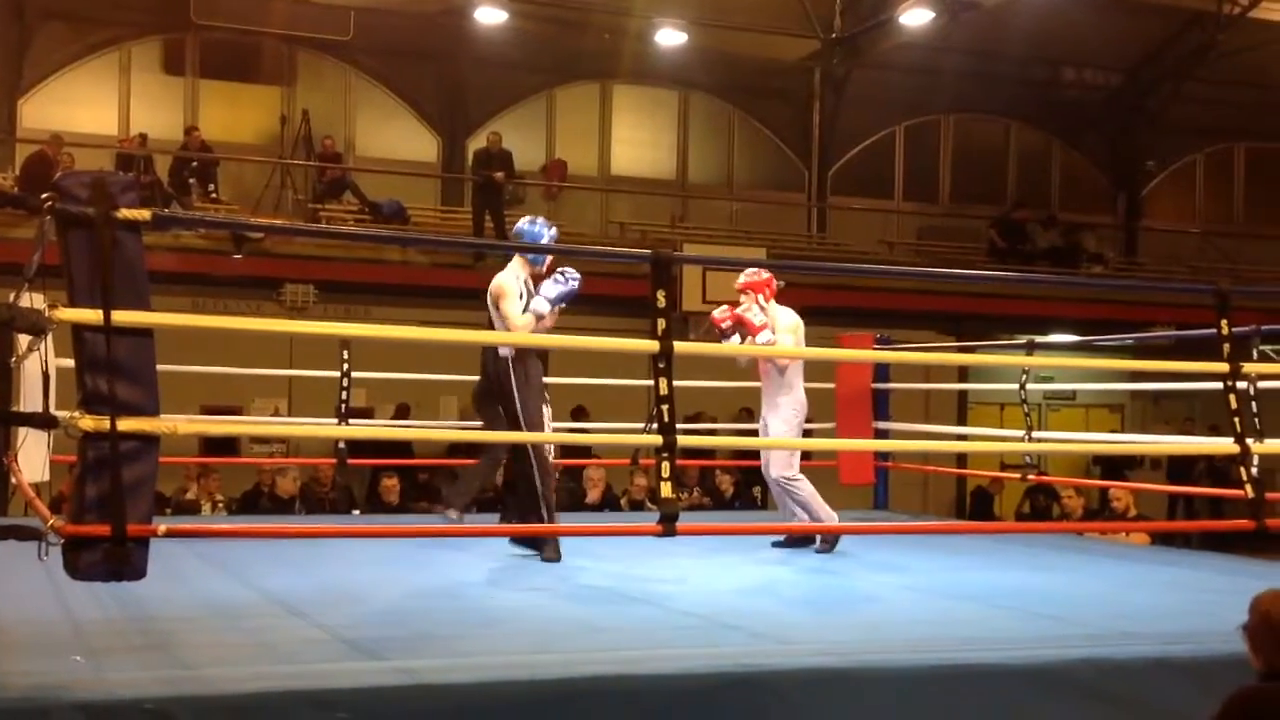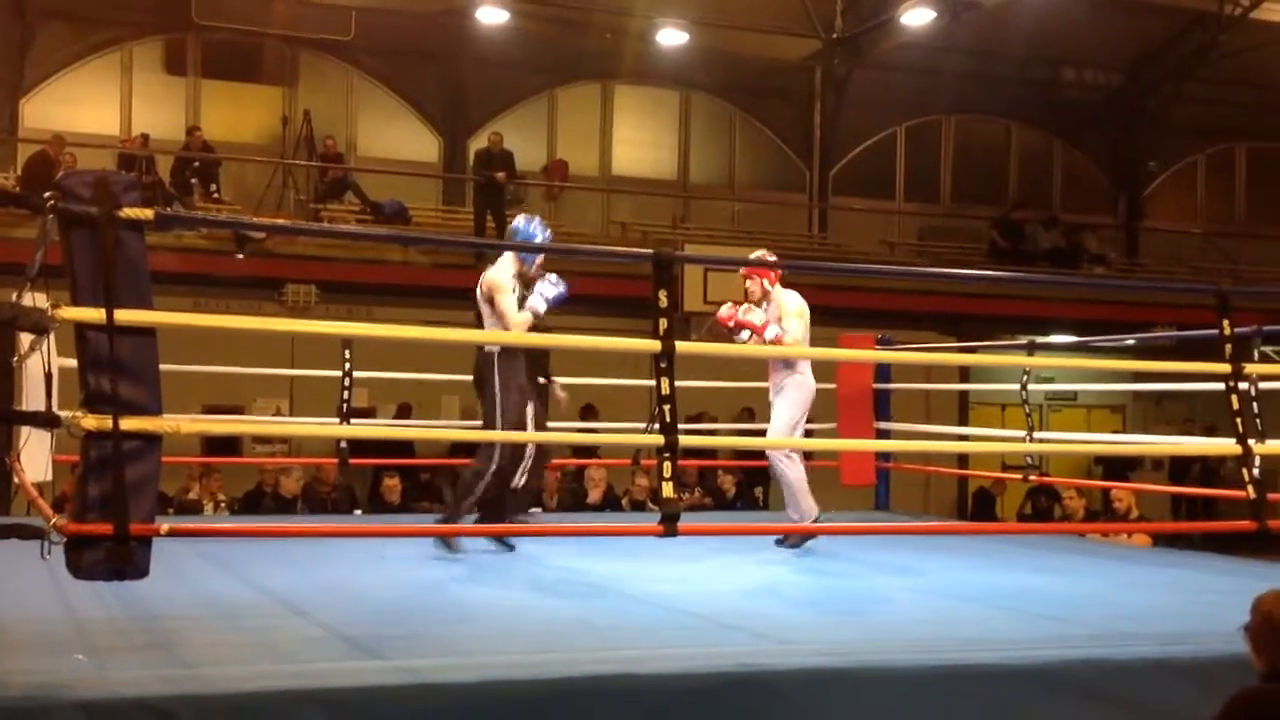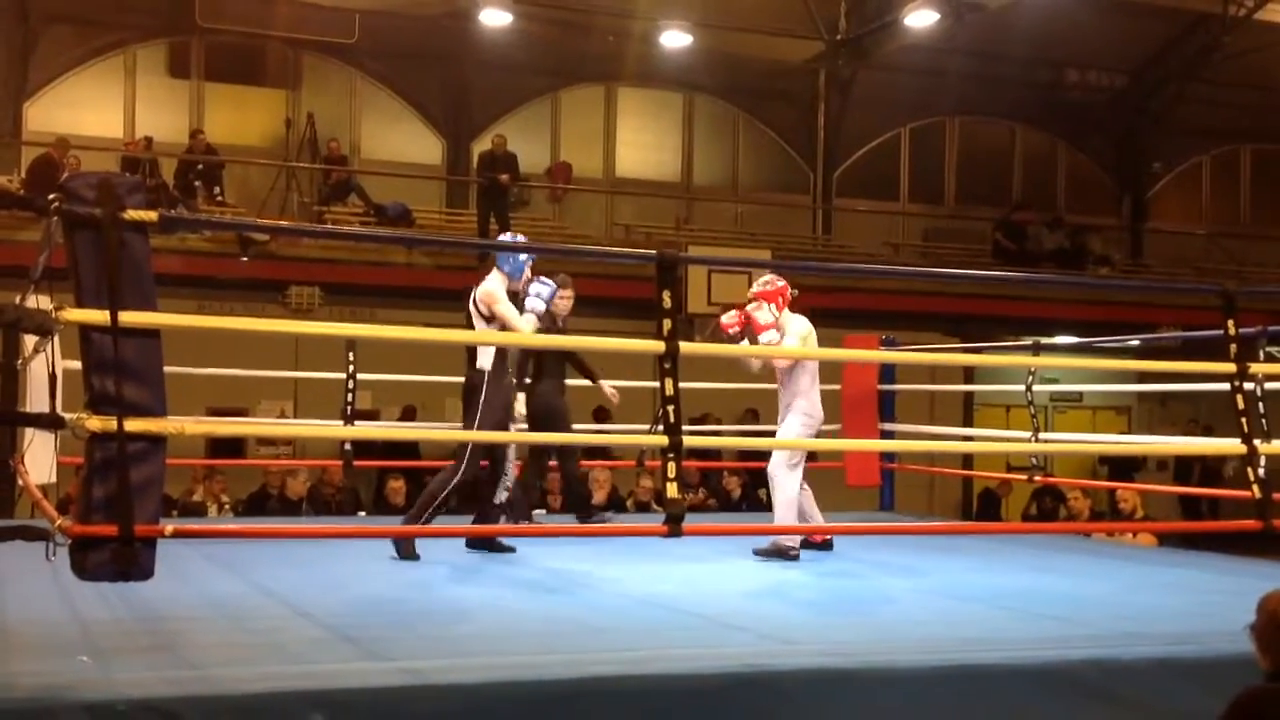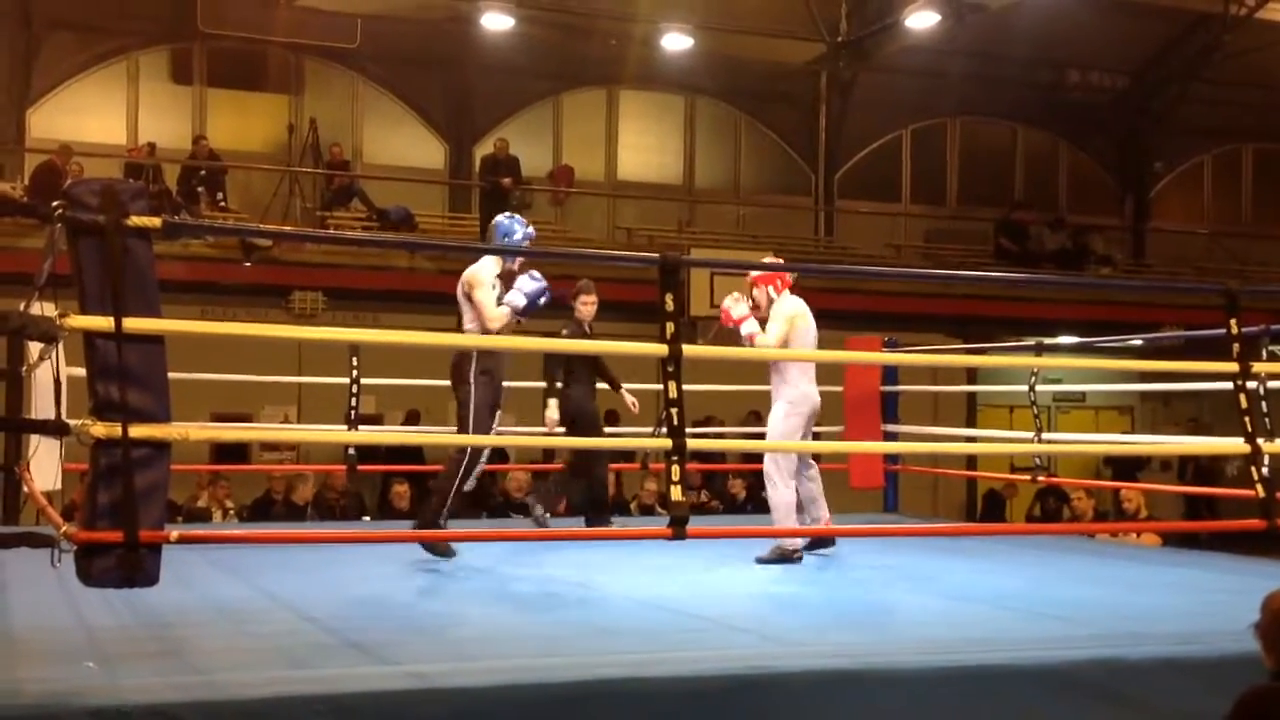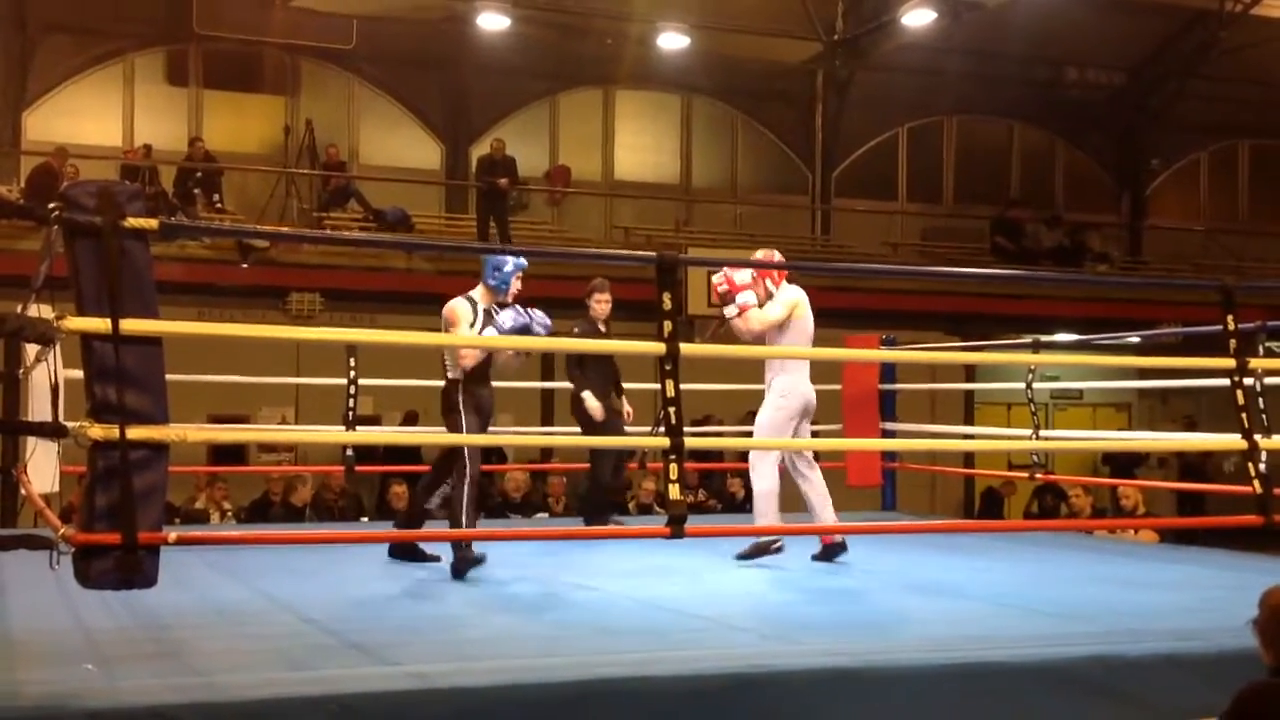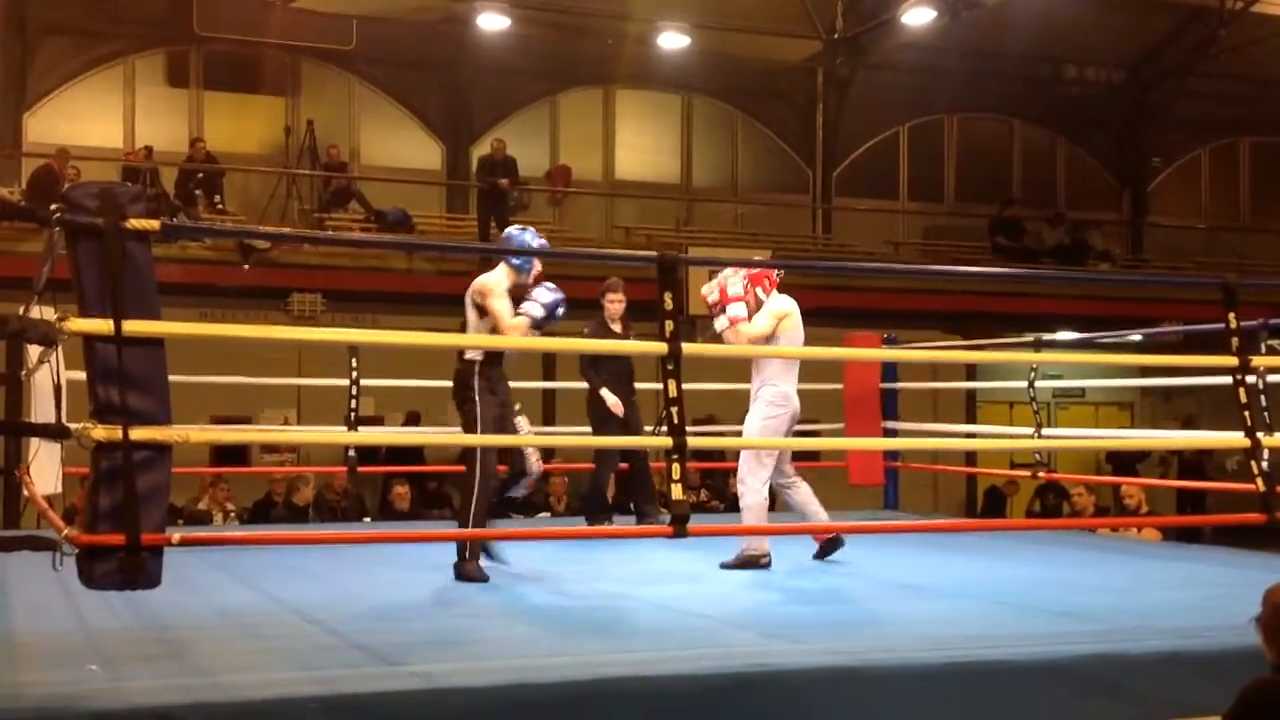
dt=0.2s
person 1, frame 1
left shoulder: (525, 282)
right shoulder: (505, 281)
left elbow: (539, 328)
right elbow: (519, 331)
left wrist: (558, 299)
right wrist: (546, 299)
left hip: (529, 370)
right hip: (510, 372)
right knee: (536, 456)
left ankle: (523, 528)
right ankle: (545, 535)
person 1, frame 2
left shoulder: (510, 278)
right shoulder: (497, 278)
right elbow: (514, 327)
left wrist: (543, 301)
right wrist: (541, 299)
left hip: (512, 366)
right hip: (498, 368)
left knee: (522, 448)
right knee: (496, 452)
left ankle: (493, 519)
right ankle: (450, 519)
person 1, frame 3
left shoulder: (497, 293)
right shoulder: (491, 290)
left elbow: (514, 334)
right elbow: (523, 332)
left wrist: (533, 306)
right wrist: (537, 301)
left hip: (497, 385)
right hip: (485, 386)
left knee: (500, 464)
right knee: (465, 464)
left ankle: (482, 533)
right ankle: (409, 527)
person 1, frame 4
left shoulder: (495, 278)
right shoulder: (478, 274)
right elbow: (492, 323)
left wrist: (524, 304)
right wrist: (520, 295)
left hip: (489, 368)
right hip: (474, 367)
left knee: (477, 451)
right knee: (470, 448)
left ankle: (432, 524)
right ankle: (430, 523)
person 1, frame 5
left shoulder: (494, 311)
right shoulder: (459, 307)
left elbow: (499, 358)
right elbow: (465, 357)
left wrist: (523, 333)
right wrist: (500, 329)
left hip: (482, 396)
right hip: (461, 396)
left knee: (445, 471)
right knee: (467, 470)
left ankle: (403, 541)
right ankle: (463, 553)
person 1, frame 6
left shoulder: (505, 289)
right shoulder: (489, 283)
right elbow: (510, 332)
left wrist: (539, 317)
right wrist: (536, 306)
left hip: (495, 381)
right hip: (476, 380)
right knee: (481, 466)
left ankle: (475, 534)
right ankle: (467, 558)
person 2, frame 1
left shoulder: (785, 319)
right shoulder: (762, 319)
left elbow: (783, 359)
left wrist: (758, 330)
right wrist: (729, 332)
left hip: (787, 404)
right hip: (770, 404)
left knee: (783, 472)
right knee: (771, 472)
left ankle: (828, 523)
person 2, frame 2
left shoulder: (791, 302)
right shoulder: (766, 306)
left elbow: (794, 346)
right elbow: (753, 347)
left wrist: (762, 325)
right wrist: (737, 328)
left hip: (796, 385)
right hip: (780, 387)
left knee: (779, 449)
right knee: (784, 454)
left ankle: (806, 519)
right ankle: (801, 521)
person 2, frame 3
left shoulder: (797, 325)
right shoulder: (778, 327)
left elbow: (783, 361)
right elbow: (755, 364)
left wrist: (766, 329)
right wrist: (737, 336)
left hip: (804, 409)
right hip: (791, 410)
left knee: (780, 468)
right knee: (793, 475)
left ankle: (786, 542)
right ankle: (819, 535)
person 2, frame 4
left shoulder: (787, 307)
right shoulder: (794, 309)
left elbow: (766, 349)
right elbow: (769, 347)
left wrist: (745, 320)
right wrist: (742, 323)
left hip: (792, 397)
right hip: (803, 396)
left knee: (777, 468)
right knee: (802, 465)
left ankle: (789, 545)
right ankle: (821, 529)
person 2, frame 5
left shoulder: (789, 295)
right shoulder: (787, 301)
left elbow: (755, 325)
right elbow: (747, 331)
left wrist: (742, 290)
right wrist: (728, 299)
left hip: (786, 389)
right hip: (799, 391)
left knee: (762, 458)
right knee: (803, 464)
left ankle: (768, 534)
right ankle: (831, 535)
person 2, frame 6
left shoulder: (780, 305)
right shoulder: (774, 310)
left elbow: (746, 338)
right elbow: (738, 342)
left wrist: (733, 301)
right wrist: (718, 310)
left hip: (773, 399)
right hip: (778, 400)
left knee: (752, 473)
right knee: (783, 476)
left ankle: (755, 550)
right ankle: (827, 533)
person 3, frame 1
left shoulder: (515, 321)
right shoulder: (502, 320)
right elbow: (493, 362)
right wrist: (514, 395)
left hip: (505, 393)
right hip: (495, 393)
left knee: (518, 452)
right knee: (496, 451)
left ankle: (513, 513)
right ankle: (454, 503)
person 3, frame 2
left shoulder: (537, 321)
left wrist: (554, 385)
left hip: (531, 390)
left knee: (535, 450)
right knee: (539, 450)
left ankle: (514, 510)
right ankle: (516, 508)
person 3, frame 3
left shoulder: (559, 325)
right shoulder: (543, 325)
left elbow: (573, 358)
right elbow: (524, 362)
left wrist: (601, 383)
right wrist: (520, 397)
left hip: (550, 395)
right hip: (546, 395)
left knee: (538, 456)
right knee: (568, 453)
left ankle: (519, 513)
right ankle: (585, 512)
person 3, frame 4
left shoulder: (587, 330)
right shoulder: (569, 331)
left elbow: (598, 366)
right elbow: (553, 368)
left wrist: (623, 392)
right wrist: (551, 404)
left hip: (580, 400)
right hip: (578, 400)
left knee: (581, 461)
right knee: (597, 458)
right ankle: (598, 518)
person 3, frame 5
left shoulder: (606, 328)
right shoulder: (582, 329)
right elbow: (571, 368)
left wrist: (622, 399)
right wrist: (586, 396)
left hip: (605, 399)
right hip: (590, 400)
left knee: (620, 455)
right knee: (603, 457)
left ankle: (599, 511)
right ankle: (596, 516)
person 3, frame 6
left shoulder: (627, 329)
right shoulder: (593, 330)
right elbow: (585, 369)
right wrist: (605, 394)
left hip: (627, 400)
right hip: (603, 401)
left knee: (639, 456)
right knee: (606, 458)
left ankle: (646, 513)
right ankle: (596, 515)
